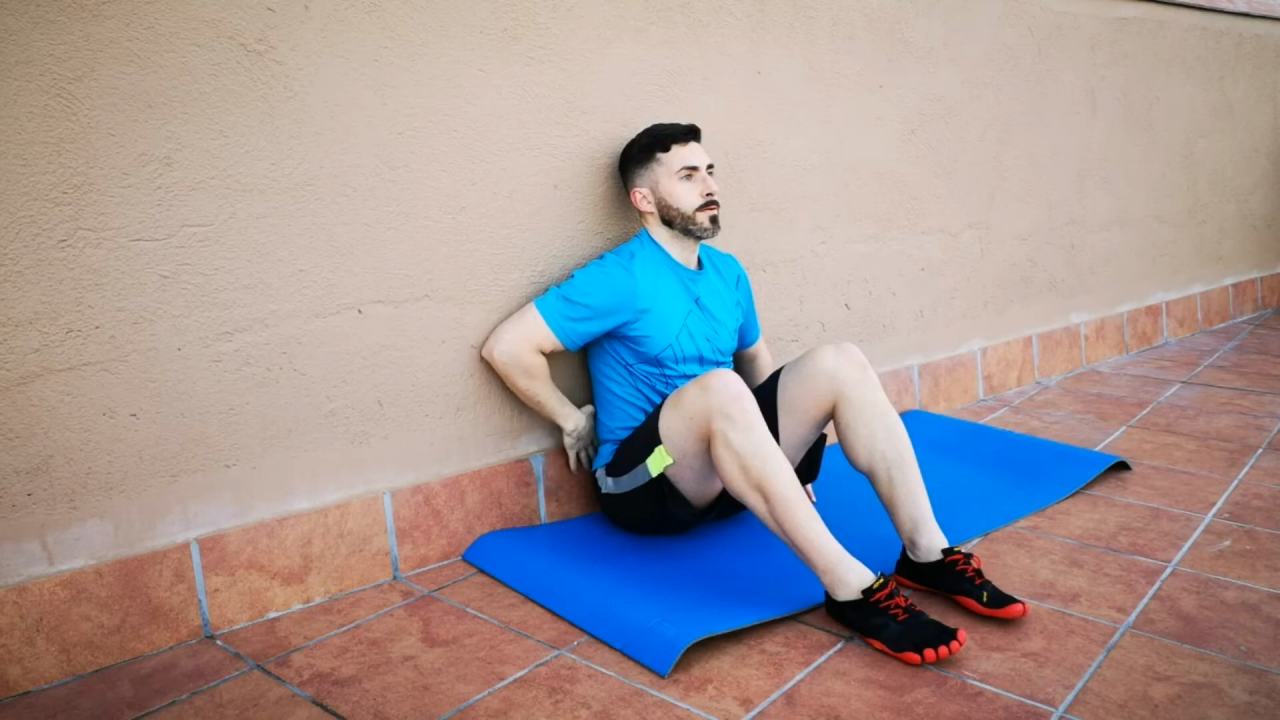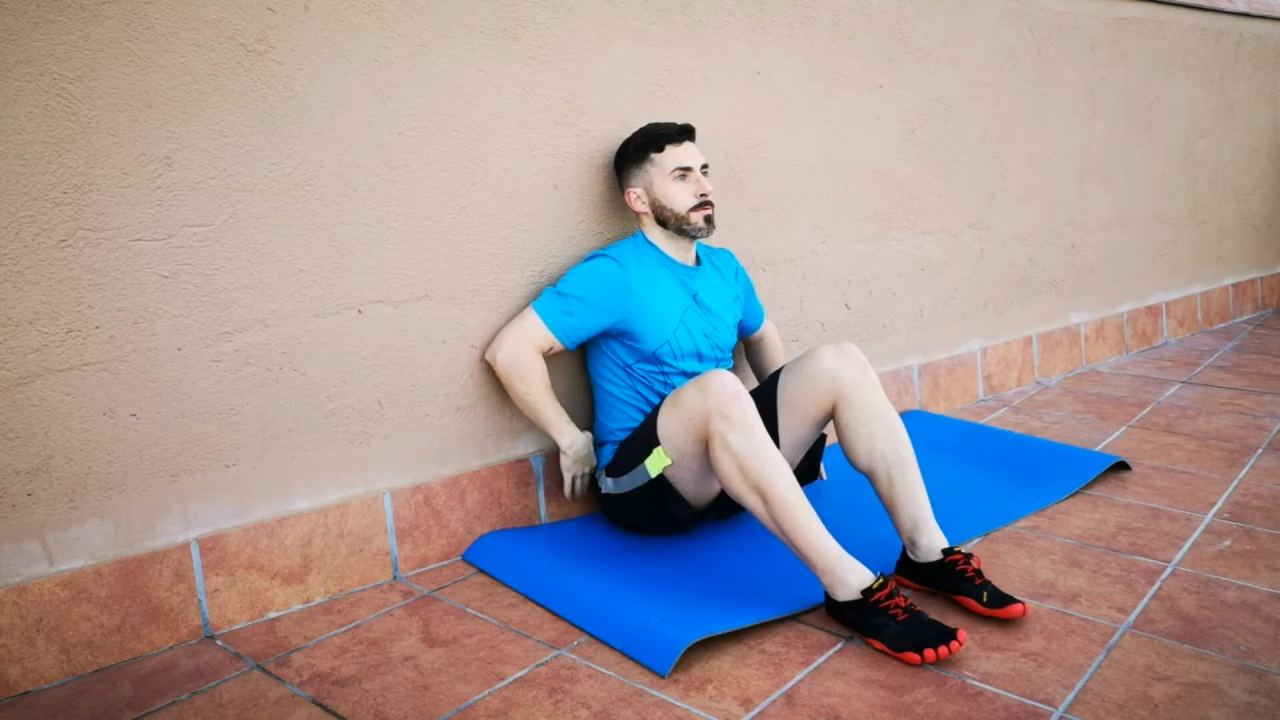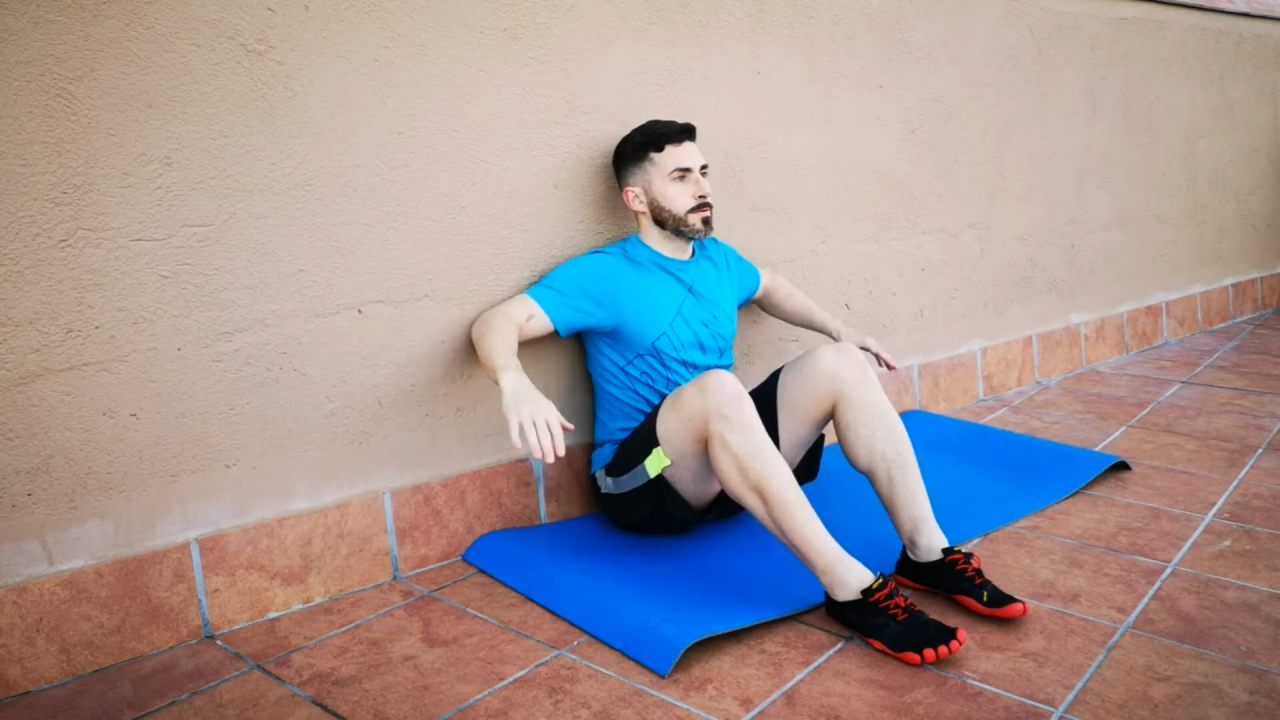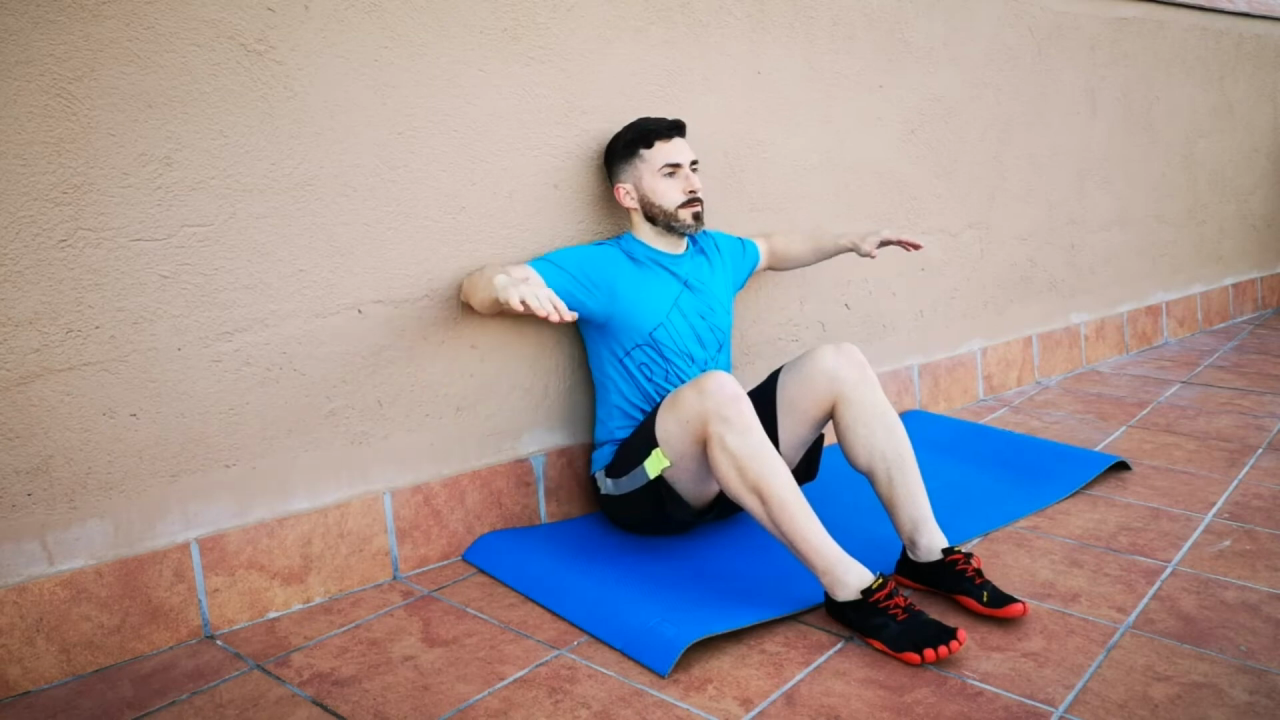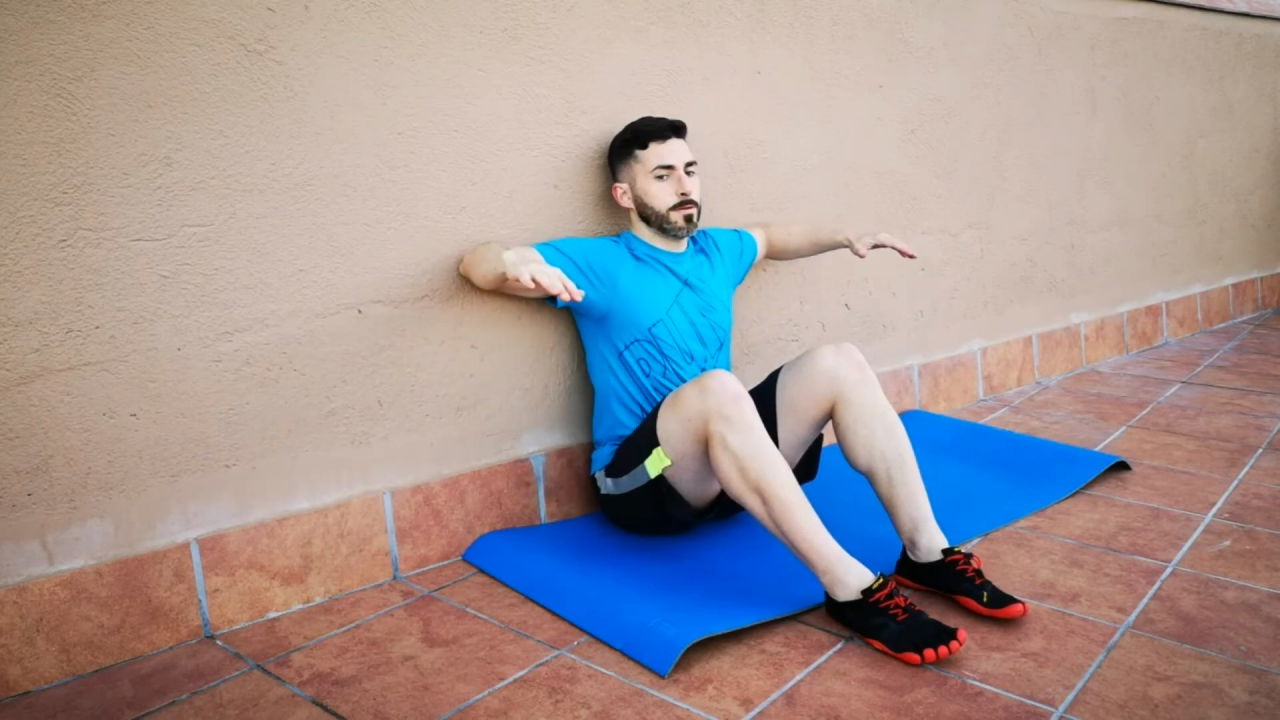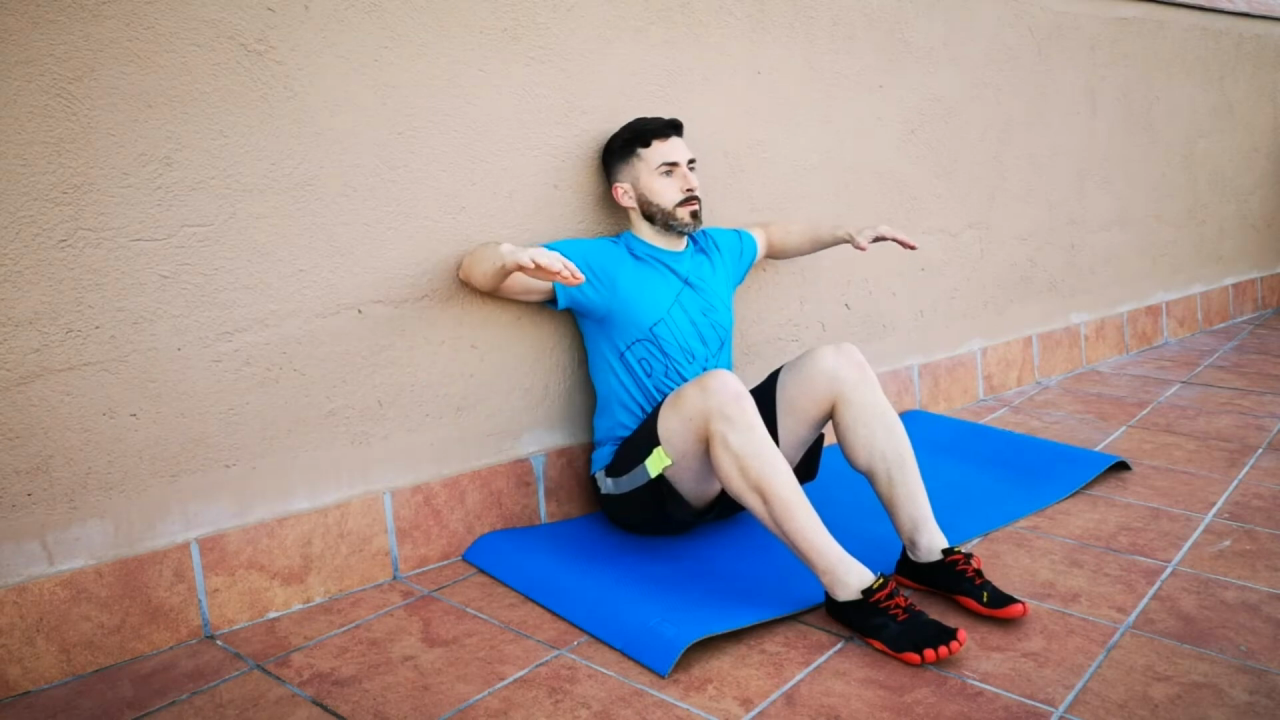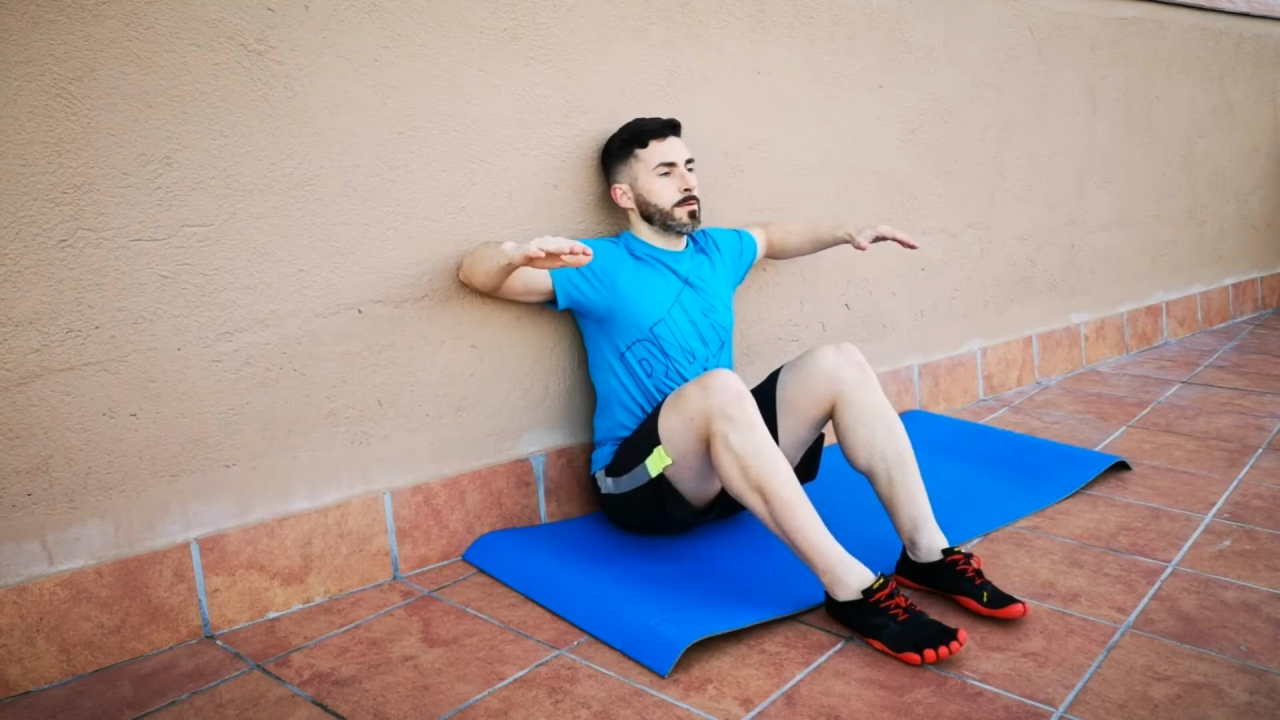
dt=0.4s
person 1, frame 1
left shoulder: (728, 272)
right shoulder: (619, 278)
left elbow: (755, 361)
right elbow: (505, 347)
left wrist: (783, 453)
right wrist: (573, 420)
left hip: (731, 470)
right hip: (643, 482)
left knee: (839, 362)
right knee: (720, 387)
left ankle: (926, 552)
right ankle: (852, 587)
person 1, frame 2
left shoulder: (723, 267)
right shoulder: (612, 275)
left elbow: (760, 335)
right elbow: (508, 350)
left wrist: (804, 413)
right wrist: (573, 441)
left hip: (729, 468)
right hip: (642, 482)
left knee: (838, 362)
right knee: (717, 388)
left ankle: (926, 552)
right ankle: (850, 587)
person 1, frame 3
left shoulder: (718, 260)
right shoulder: (604, 275)
left elbow: (768, 286)
right elbow: (493, 323)
left wrist: (835, 328)
right wrist: (517, 383)
left hip: (728, 466)
right hip: (641, 482)
left knee: (839, 361)
right knee: (716, 388)
left ankle: (926, 553)
right ankle: (850, 587)
person 1, frame 4
left shoulder: (715, 253)
right shoulder: (600, 268)
left elbow: (771, 249)
right elbow: (474, 289)
left wrist: (848, 241)
right wrist: (508, 284)
left hip: (727, 465)
right hip: (640, 482)
left knee: (838, 362)
right knee: (714, 389)
left ankle: (926, 553)
right ankle: (850, 588)
person 1, frame 5
left shoulder: (716, 250)
right shoulder: (600, 263)
left elbow: (770, 238)
right elbow: (474, 264)
left wrist: (844, 239)
right wrist: (512, 262)
left hip: (729, 464)
right hip: (641, 482)
left knee: (838, 363)
right knee: (716, 388)
left ankle: (926, 552)
right ankle: (850, 587)
person 1, frame 6
left shoulder: (716, 250)
right shoulder: (601, 265)
left elbow: (771, 237)
right elbow: (473, 271)
left wrist: (844, 235)
right wrist: (511, 255)
left hip: (730, 467)
right hip: (641, 484)
left knee: (839, 363)
right knee: (718, 388)
left ankle: (926, 553)
right ankle: (851, 587)
person 1, frame 7
left shoulder: (715, 250)
right shoulder: (602, 266)
left elbow: (769, 236)
right elbow: (474, 273)
left wrist: (843, 235)
right wrist: (517, 251)
left hip: (729, 467)
right hip: (640, 482)
left knee: (838, 363)
right knee: (719, 386)
left ankle: (926, 553)
right ankle: (850, 587)
